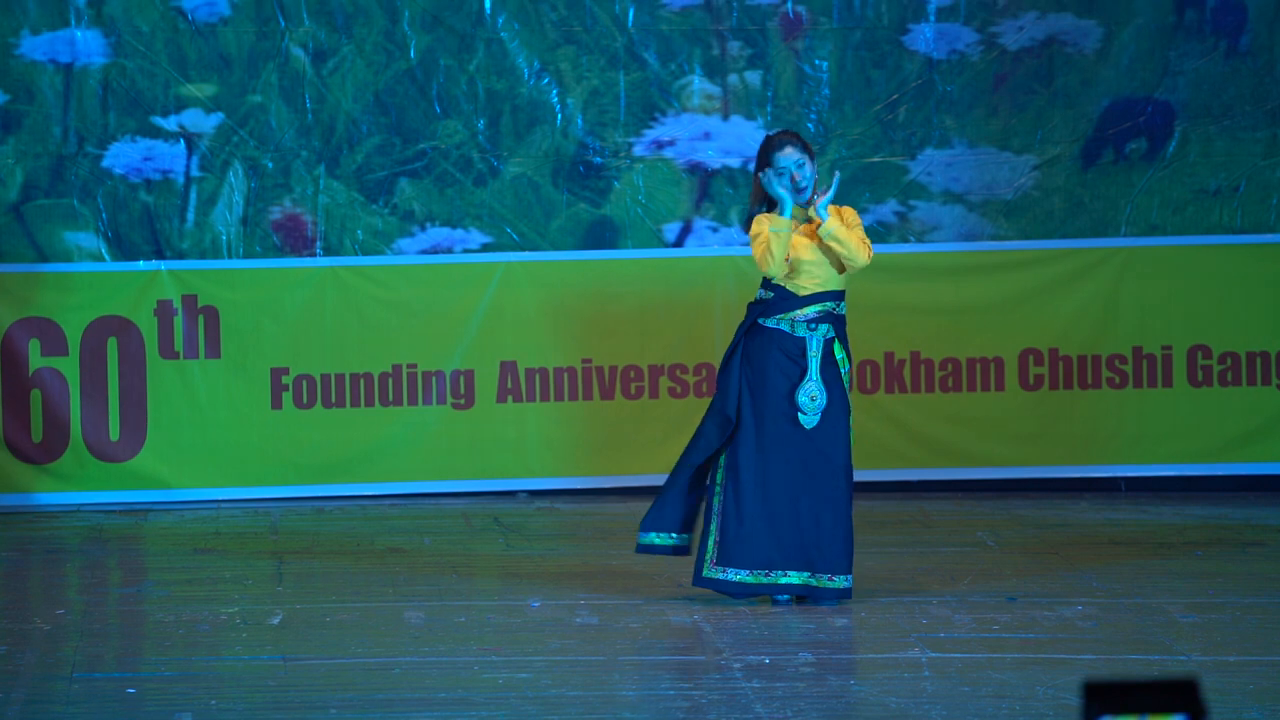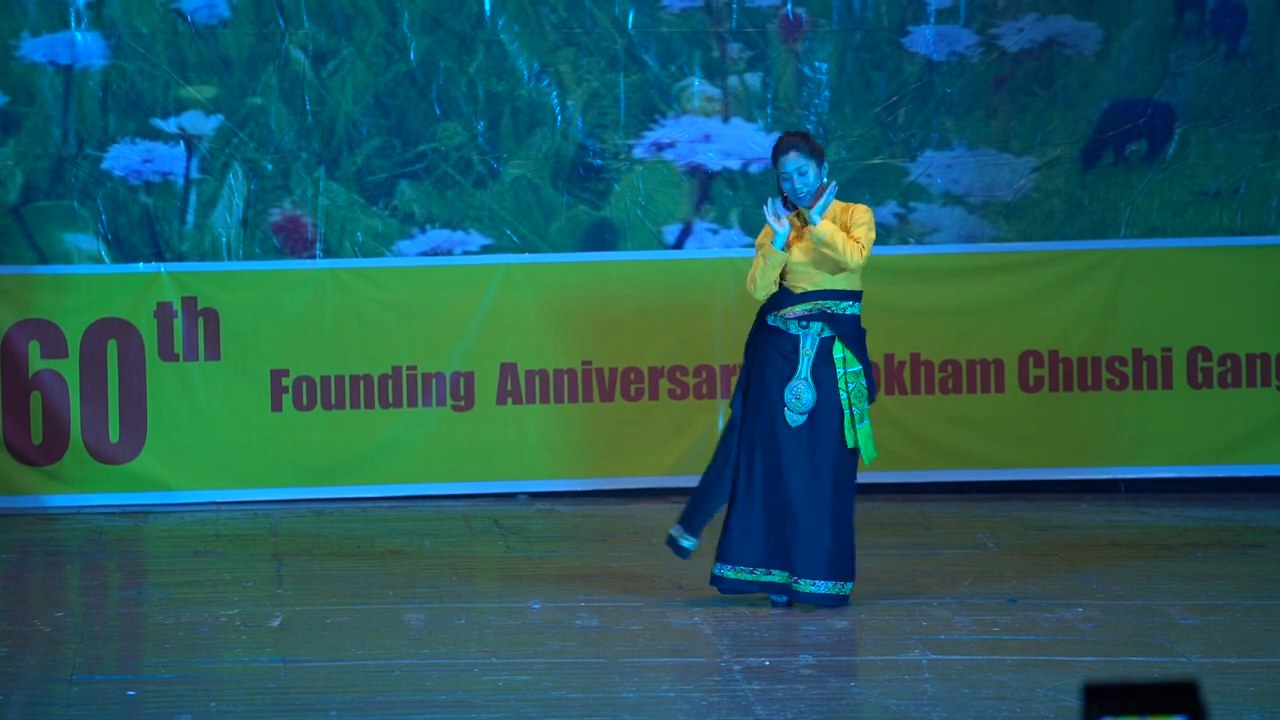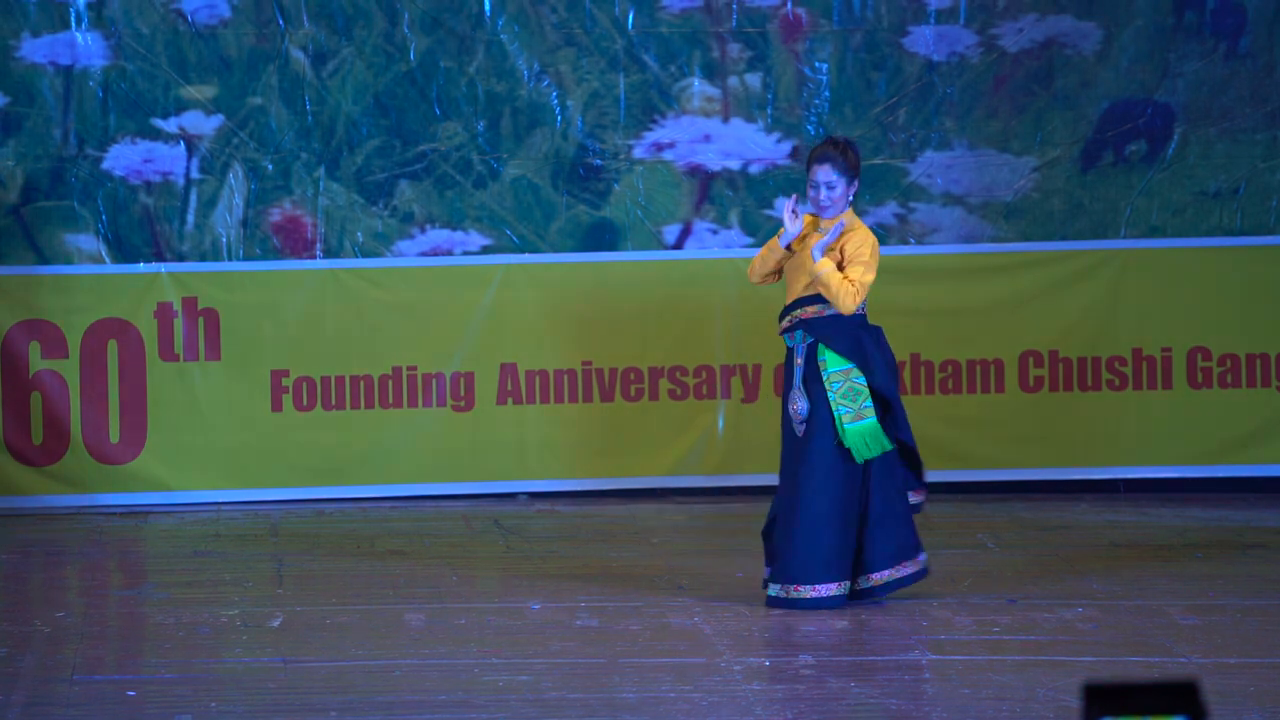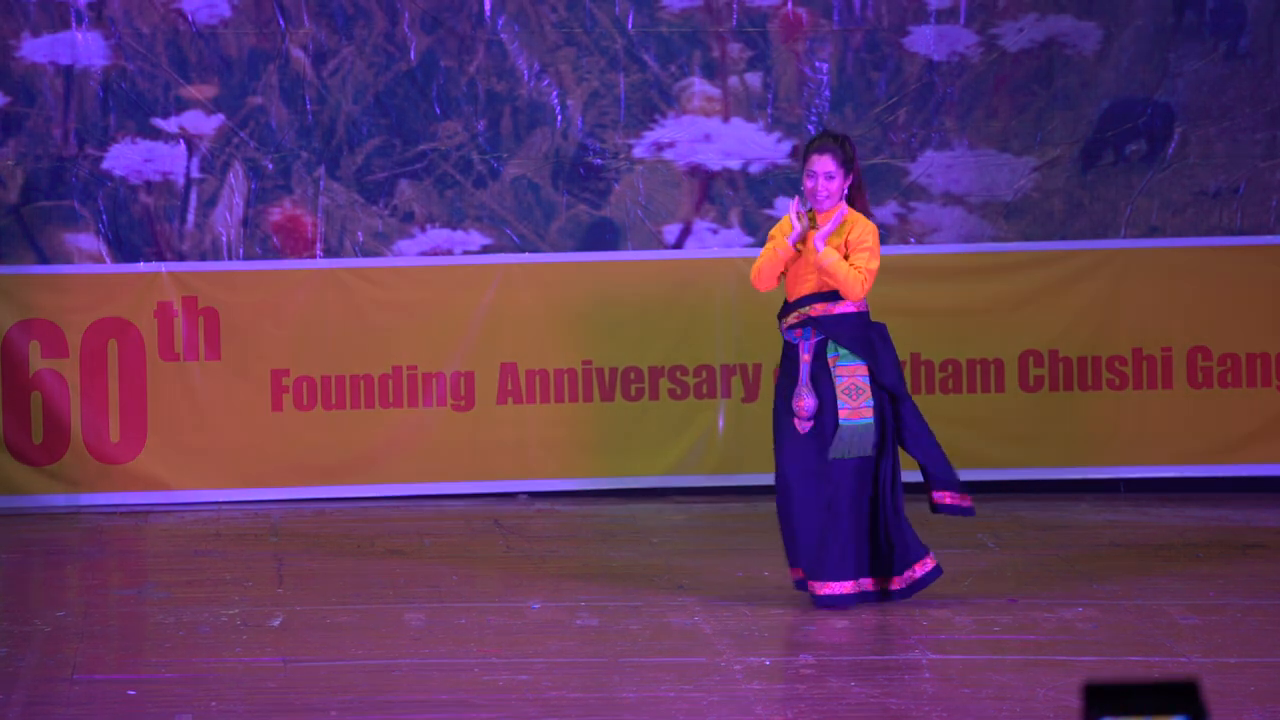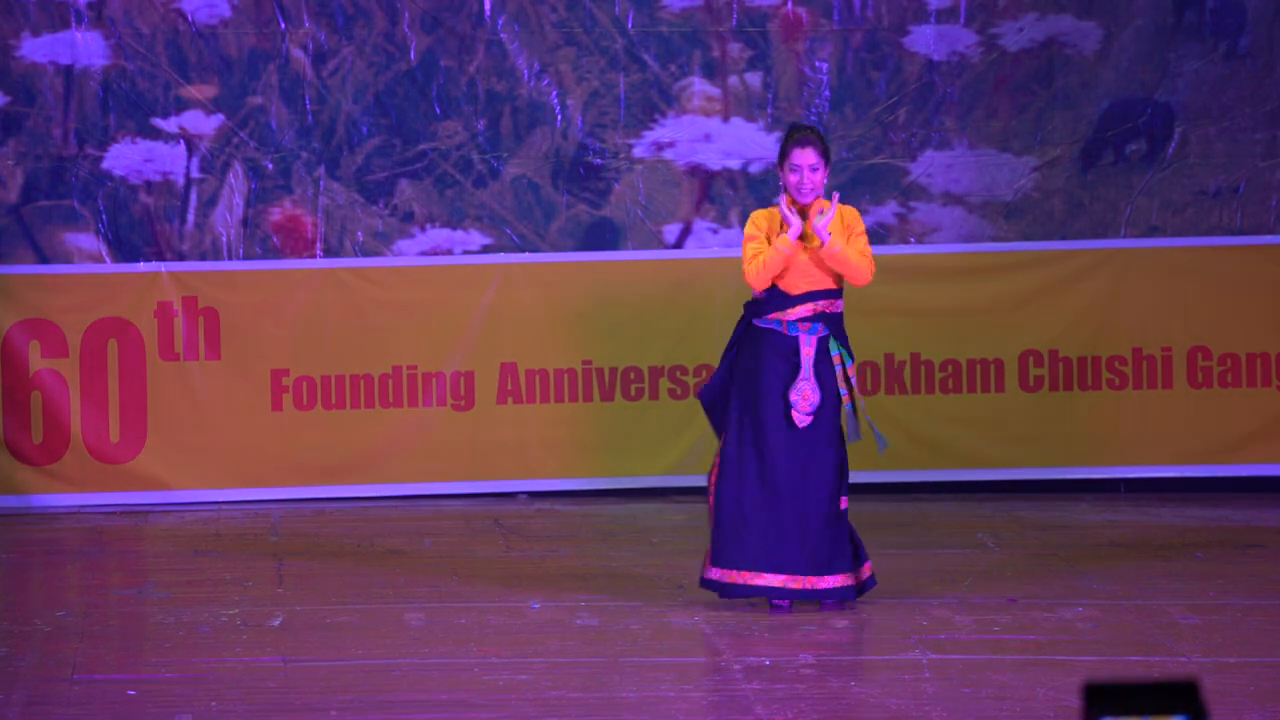
dt=0.4s
person 1, frame 1
left shoulder: (843, 217)
right shoulder: (766, 222)
left elbow: (860, 258)
right elbow: (772, 263)
left wrist: (823, 215)
right wrist: (786, 211)
left hip: (824, 349)
right hip: (773, 348)
left knee: (823, 458)
right knee: (771, 454)
left ankle: (821, 573)
right ankle: (776, 572)
person 1, frame 2
left shoulder: (855, 215)
right shoulder: (776, 228)
left elbow: (853, 258)
right elbow: (759, 288)
left wrist: (816, 220)
right wrist: (780, 236)
left hip: (834, 349)
right hip: (781, 347)
left knee: (825, 461)
right knee: (773, 455)
left ankle: (816, 574)
right ankle: (777, 572)
person 1, frame 3
left shoulder: (859, 237)
right shoulder: (802, 227)
left elbow: (848, 300)
right elbow: (757, 274)
left wrist: (818, 255)
right wrist: (786, 237)
left hip: (841, 356)
right hip: (804, 357)
left knee: (834, 465)
right knee: (810, 464)
left ankle: (821, 577)
person 1, frame 4
left shoulder: (860, 228)
right shoulder: (788, 225)
left elbow: (855, 286)
right elbow: (760, 280)
left wrist: (819, 243)
right wrist: (792, 238)
left hip: (848, 352)
right hip: (800, 356)
left knee: (845, 465)
right knee: (800, 468)
left ankle: (841, 577)
right ankle: (819, 568)
person 1, frame 5
left shoulder: (845, 218)
right shoulder: (762, 221)
left elbow: (862, 273)
right elbow: (756, 277)
left wrist: (823, 234)
right wrist: (790, 233)
left hip: (820, 349)
right hip: (767, 350)
left knee: (818, 460)
right knee: (762, 459)
left ankle: (824, 573)
right ankle: (767, 575)
